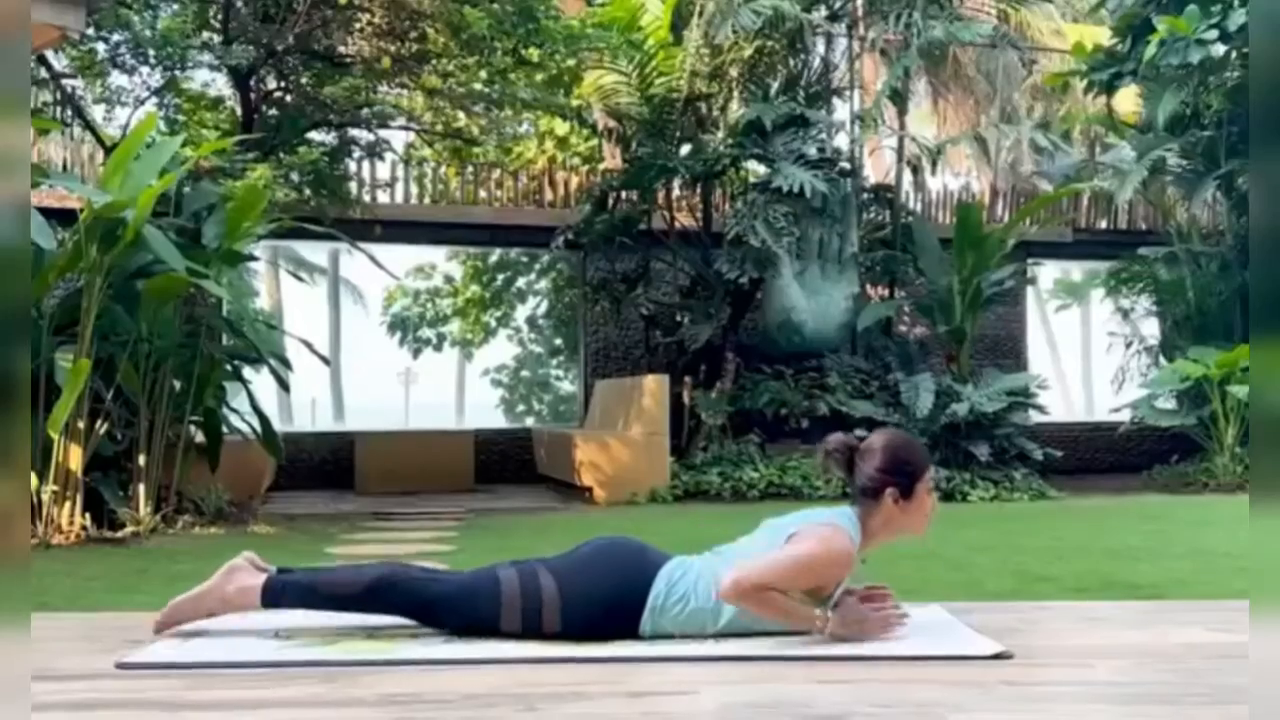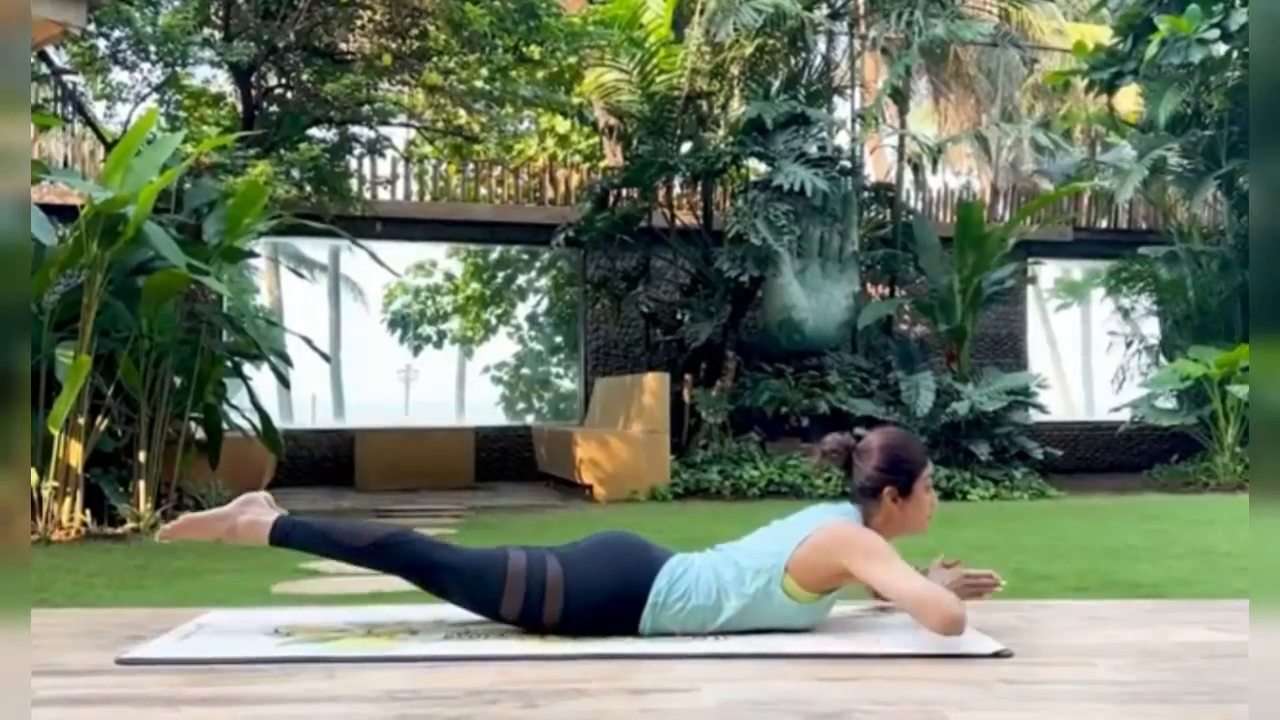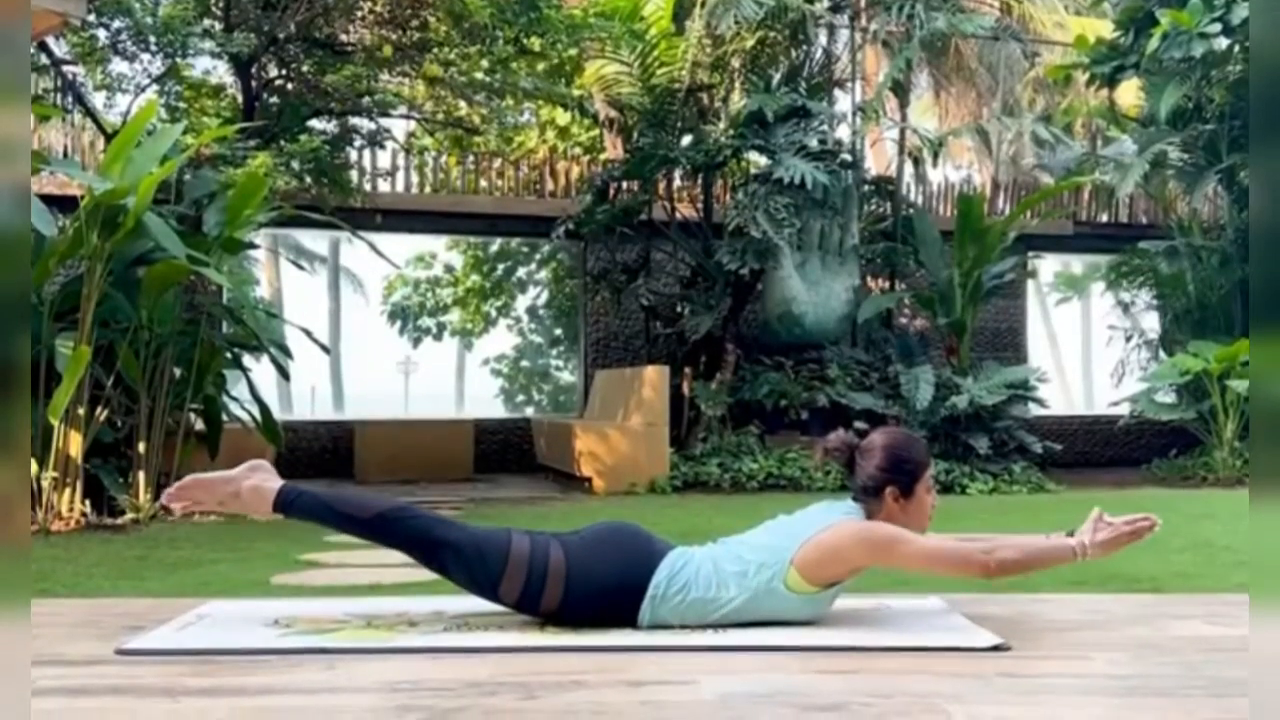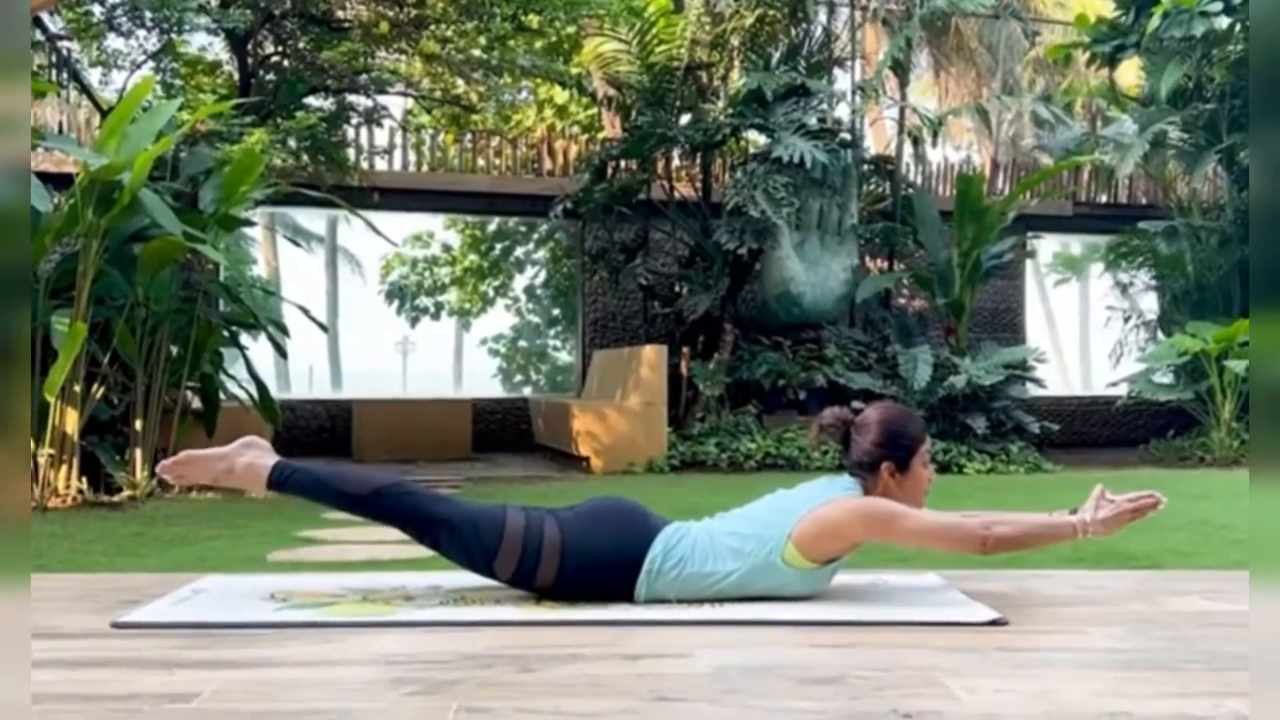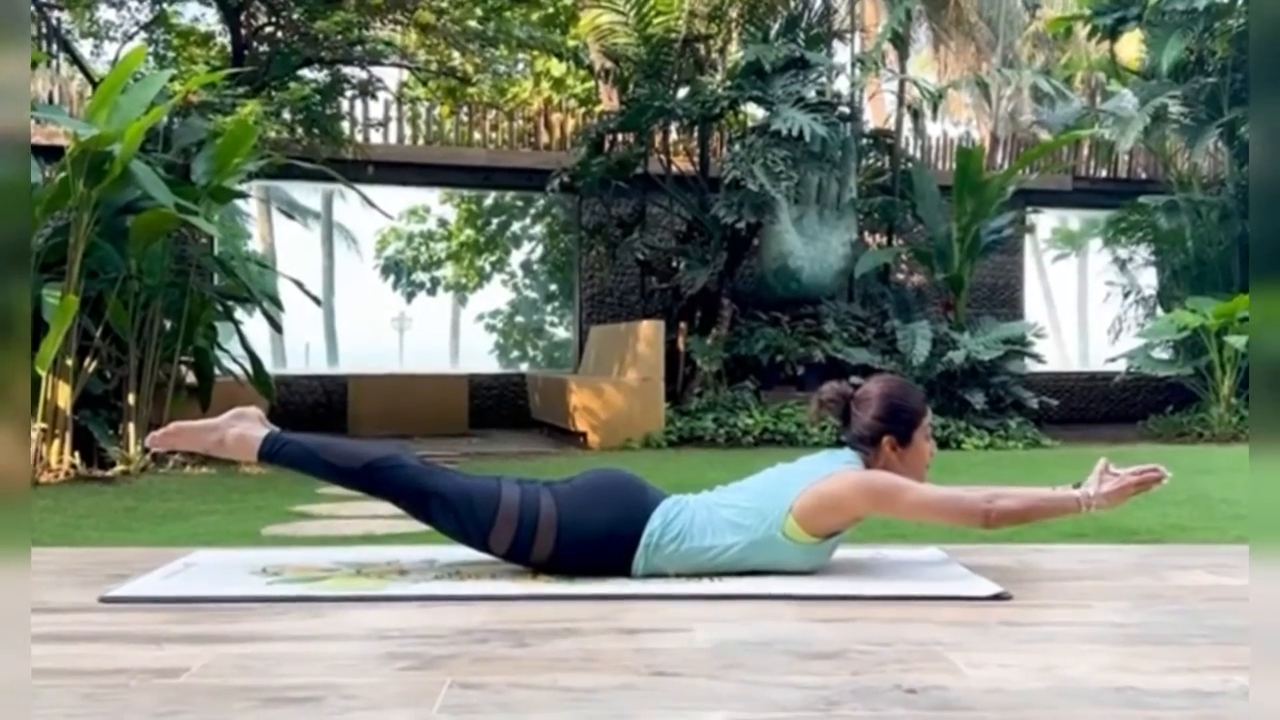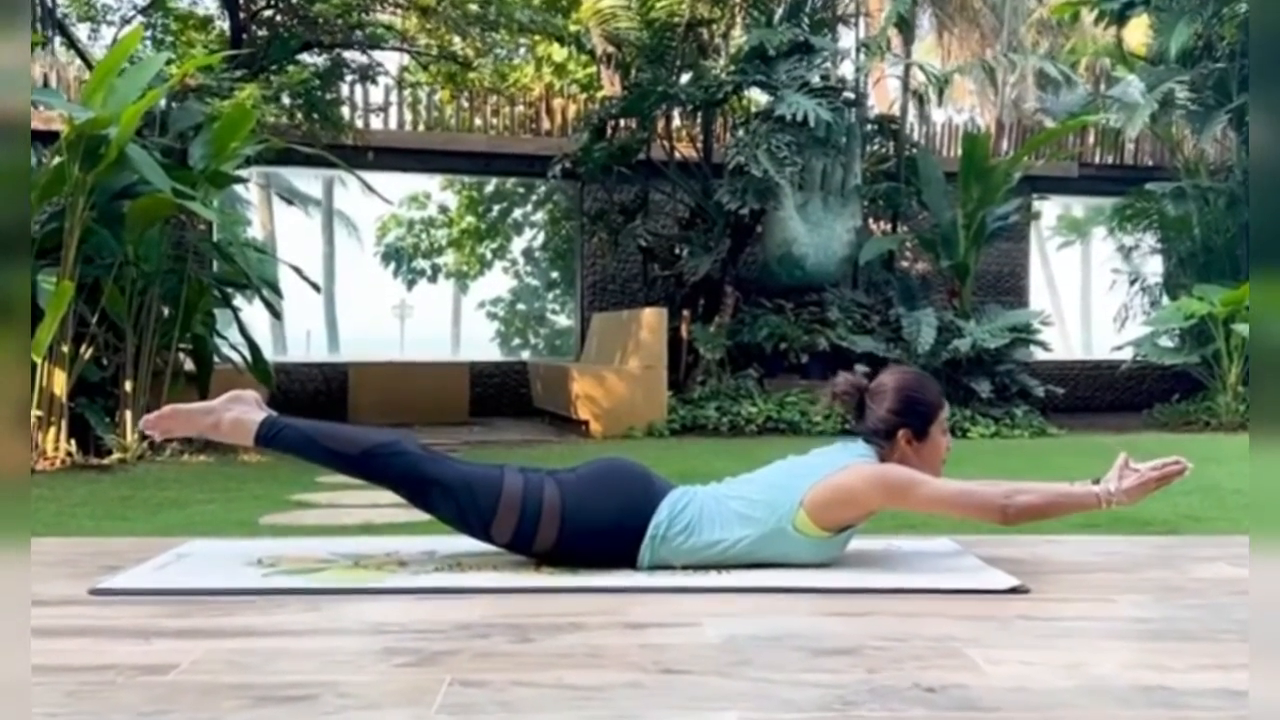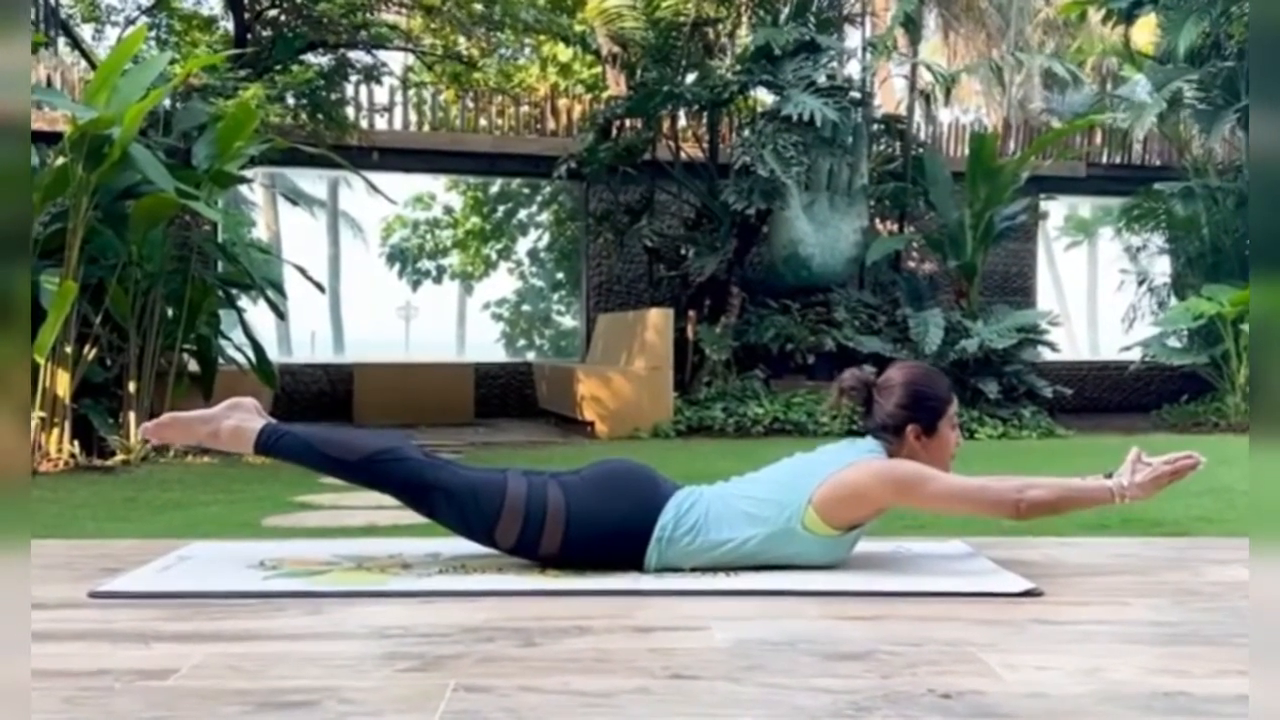
dt=0.7s
person 1, frame 1
left shoulder: (828, 521)
right shoulder: (838, 544)
right elbow: (733, 586)
left wrist: (831, 599)
right wrist: (830, 626)
left hip: (625, 576)
right hip: (616, 599)
left knee: (442, 593)
right knee: (428, 600)
left ankle: (262, 574)
right ankle: (250, 589)
person 1, frame 2
left shoulder: (837, 517)
right shoulder: (857, 539)
left elbow: (854, 585)
right elbow: (947, 621)
left wrist: (926, 582)
right wrist: (938, 591)
left hip: (631, 571)
right hip: (621, 598)
left knee: (444, 569)
right knee: (438, 566)
left ankle: (265, 515)
right ankle: (261, 526)
person 1, frame 3
left shoulder: (843, 515)
right shoulder: (861, 537)
left elbow: (969, 552)
right elbow: (986, 557)
left wrist: (1072, 541)
right wrist: (1084, 545)
left hip: (628, 563)
right hip: (618, 586)
left knee: (448, 547)
right knee: (438, 545)
left ankle: (270, 491)
right ankle: (265, 494)
person 1, frame 4
left shoulder: (842, 491)
right shoulder: (857, 514)
left elbow: (967, 527)
right elbow: (981, 535)
left wrist: (1074, 517)
right wrist: (1087, 524)
left hip: (621, 536)
right hip: (613, 558)
left knee: (441, 518)
right knee: (434, 520)
left ankle: (267, 465)
right ankle: (262, 471)
person 1, frame 5
left shoulder: (840, 464)
right shoulder: (859, 487)
left elbow: (977, 499)
right elbow: (988, 507)
left wrist: (1079, 488)
right wrist: (1093, 498)
left hip: (621, 510)
right hip: (615, 533)
left knee: (438, 490)
right knee: (428, 493)
left ankle: (260, 434)
right ankle: (253, 442)
person 1, frame 6
left shoulder: (853, 456)
right shoulder: (873, 481)
left elbow: (989, 495)
right elbow: (1006, 505)
left wrist: (1093, 489)
right wrist: (1108, 492)
left hip: (624, 500)
right hip: (617, 524)
left knee: (436, 477)
right knee: (430, 481)
left ankle: (254, 415)
right ankle: (250, 425)
person 1, frame 7
left shoulder: (860, 454)
right shoulder: (882, 478)
left elbow: (999, 492)
right elbow: (1016, 498)
left wrist: (1107, 480)
right wrist: (1121, 487)
left hip: (631, 503)
right hip: (623, 528)
left knee: (441, 482)
right knee: (431, 487)
left ankle: (256, 425)
right ankle: (248, 433)
